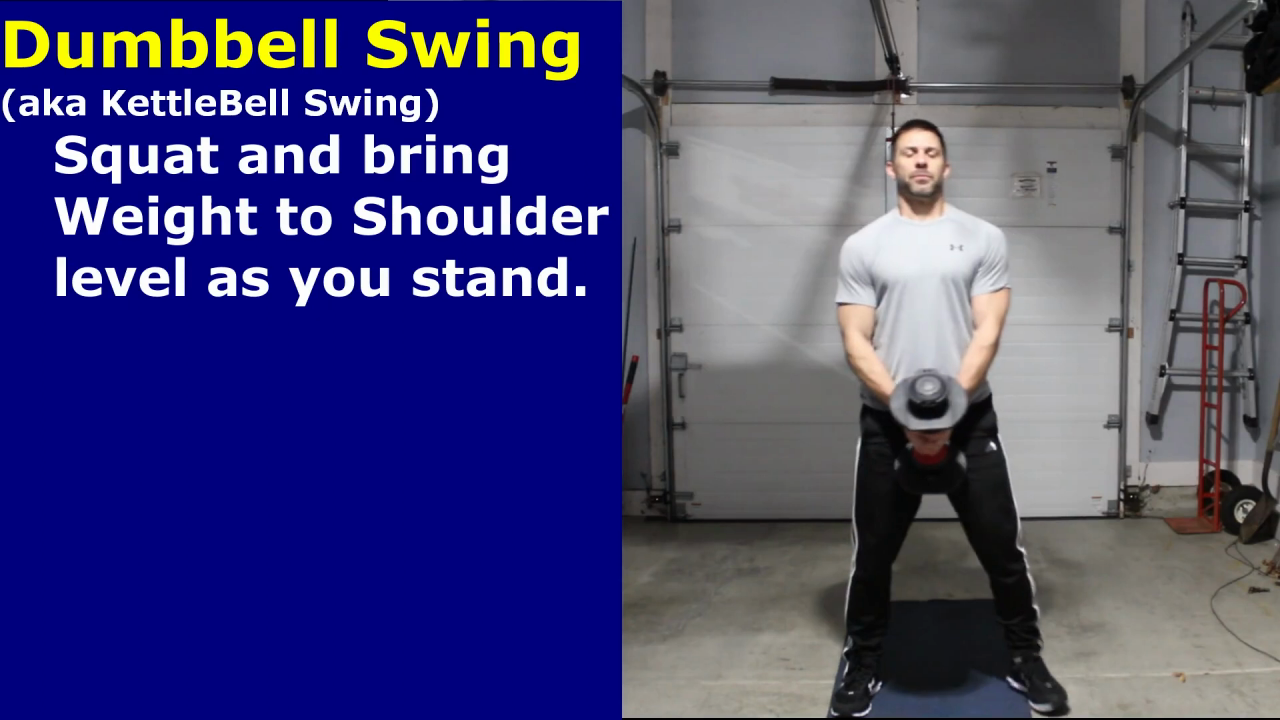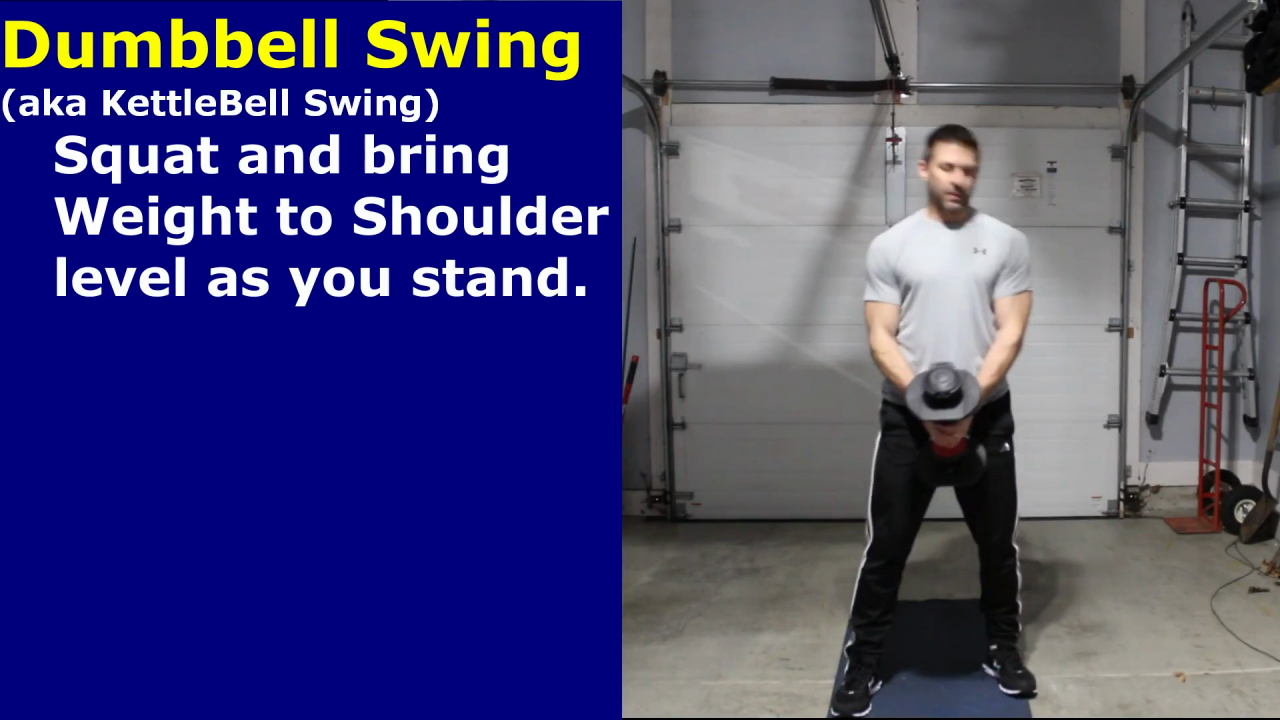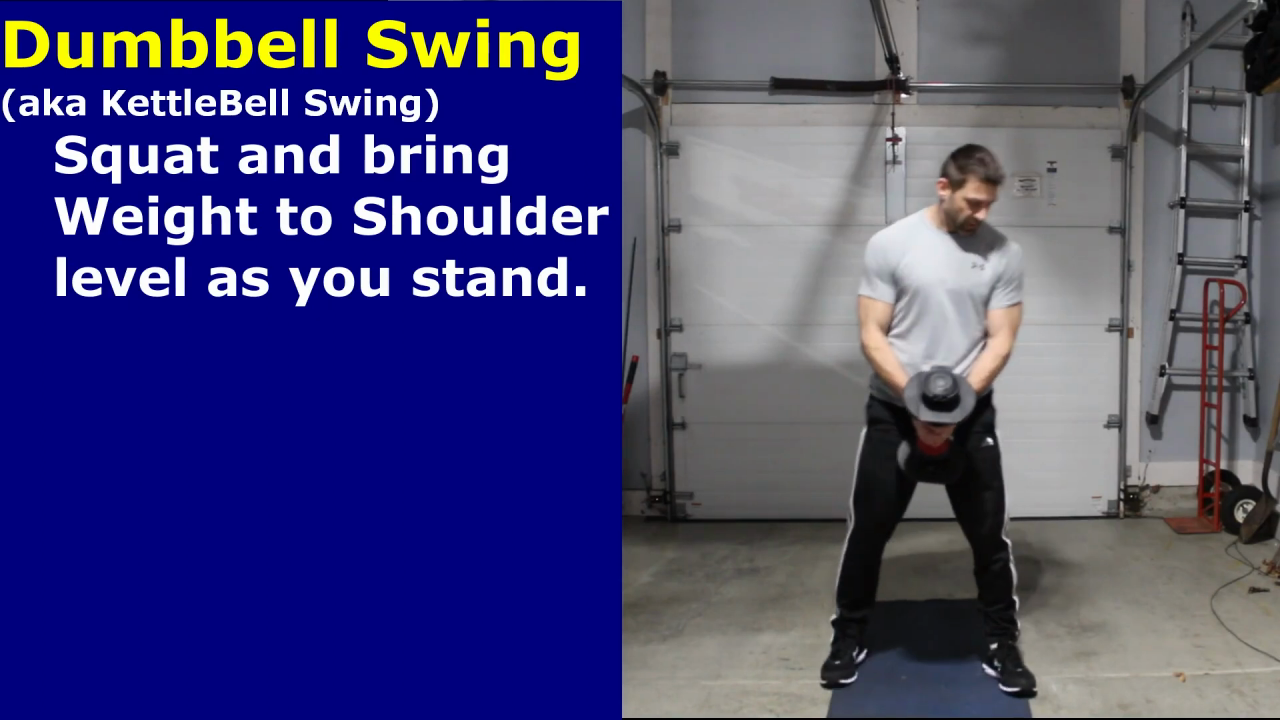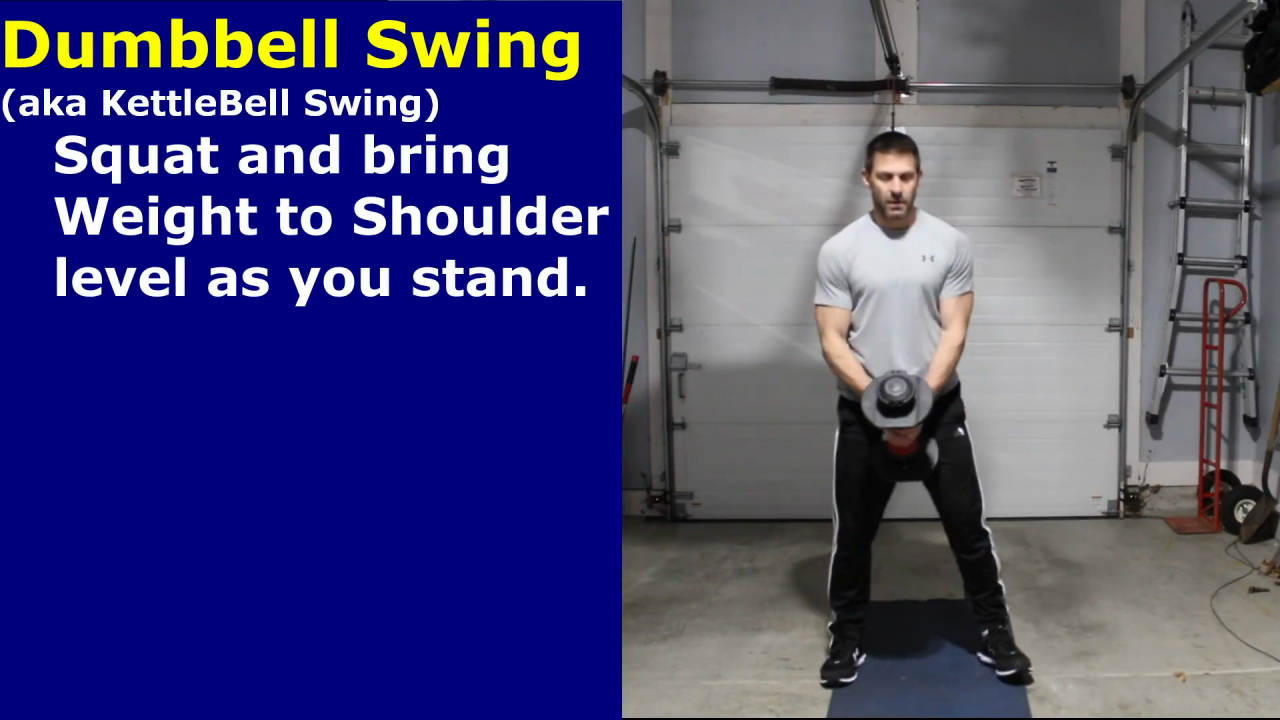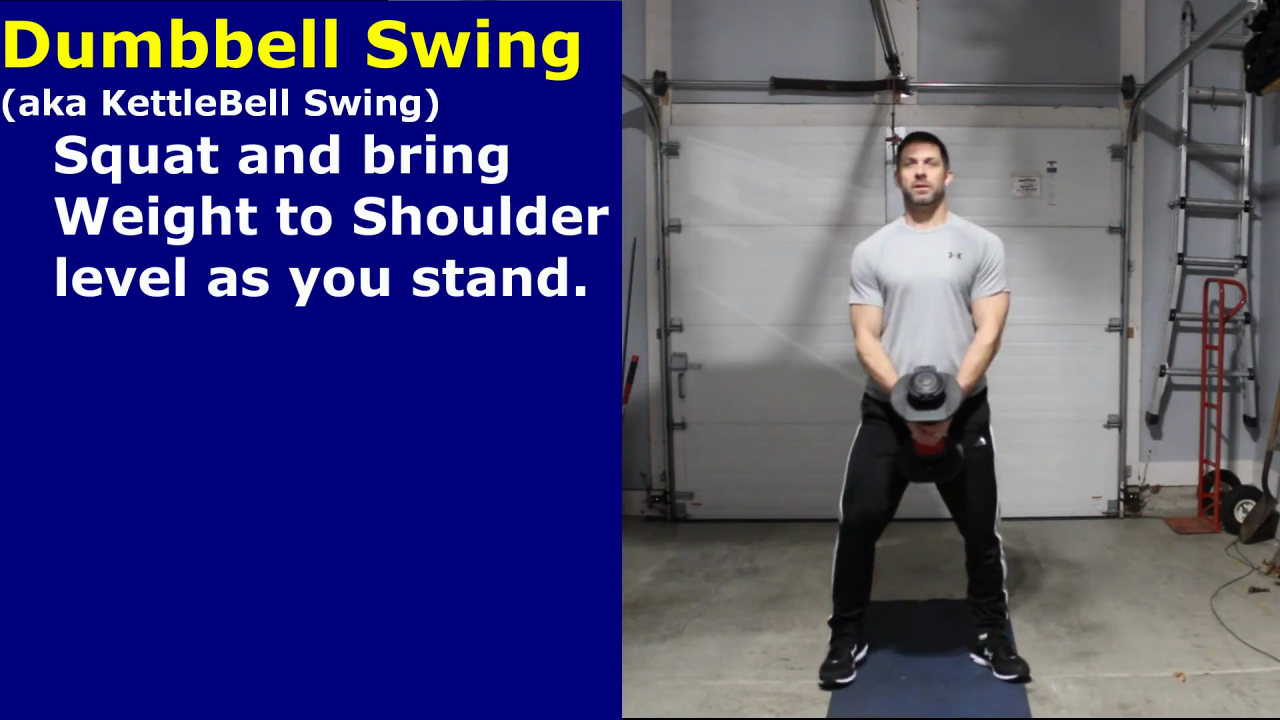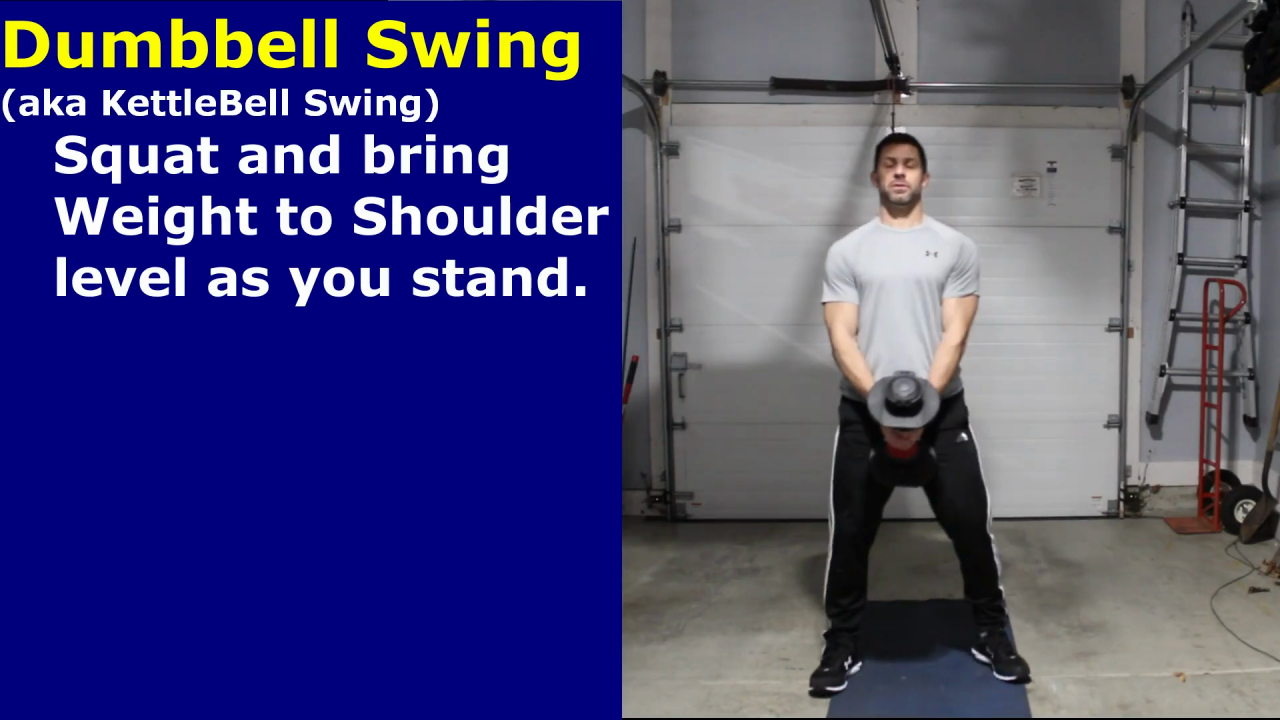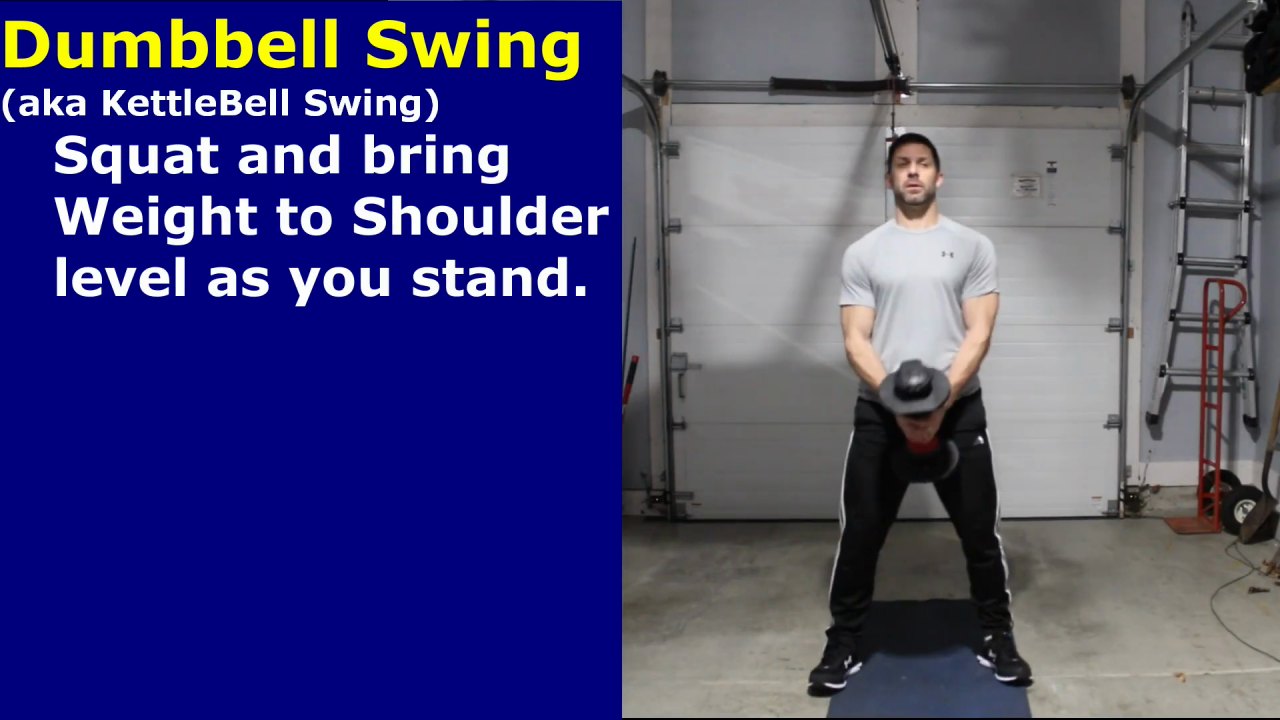
dt=0.4s
person 1, frame 1
left shoulder: (984, 238)
right shoulder: (862, 245)
left elbow: (988, 331)
right elbow: (856, 342)
left hip: (970, 417)
right hip: (887, 421)
left knee: (1002, 545)
right knee: (873, 552)
left ankle: (1026, 659)
right ankle: (863, 665)
person 1, frame 2
left shoulder: (1007, 241)
right shoulder: (890, 245)
left elbow: (1011, 332)
right elbow: (881, 337)
left wrist: (968, 401)
left hip: (986, 414)
right hip: (907, 415)
left knee: (997, 542)
right knee: (887, 544)
left ankle: (1002, 647)
right ankle: (863, 662)
person 1, frame 3
left shoulder: (1004, 253)
right shoulder: (890, 243)
left elbow: (1001, 341)
right elbow: (872, 333)
left hip: (970, 412)
right hip: (893, 409)
left knee: (989, 534)
right knee: (868, 530)
left ankle: (1001, 646)
right ankle: (849, 636)
person 1, frame 4
left shoulder: (951, 243)
right shoulder: (839, 250)
left elbow: (954, 331)
right elbow: (832, 340)
left hip: (939, 406)
right hip: (862, 411)
left knee: (966, 523)
right knee: (853, 531)
left ankle: (994, 632)
right ankle: (847, 638)
person 1, frame 5
left shoulder: (982, 244)
right shoulder: (871, 251)
left elbow: (989, 332)
right elbow: (866, 338)
left hip: (964, 410)
right hip: (885, 410)
left knee: (980, 530)
right knee: (859, 521)
left ankle: (990, 637)
right ankle: (847, 636)
person 1, frame 6
left shoulder: (957, 247)
right shoulder: (846, 250)
left elbow: (955, 334)
right elbow: (842, 336)
left hip: (942, 410)
right hip: (863, 412)
left knee: (970, 524)
right knee: (850, 533)
left ankle: (991, 633)
right ankle: (843, 644)
person 1, frame 7
left shoulder: (973, 245)
right shoulder: (863, 252)
left elbow: (979, 333)
right elbow: (856, 339)
left wrist: (941, 400)
left hip: (959, 409)
right hip: (879, 411)
left knee: (980, 530)
right knee: (860, 532)
left ankle: (996, 637)
right ankle: (844, 644)
